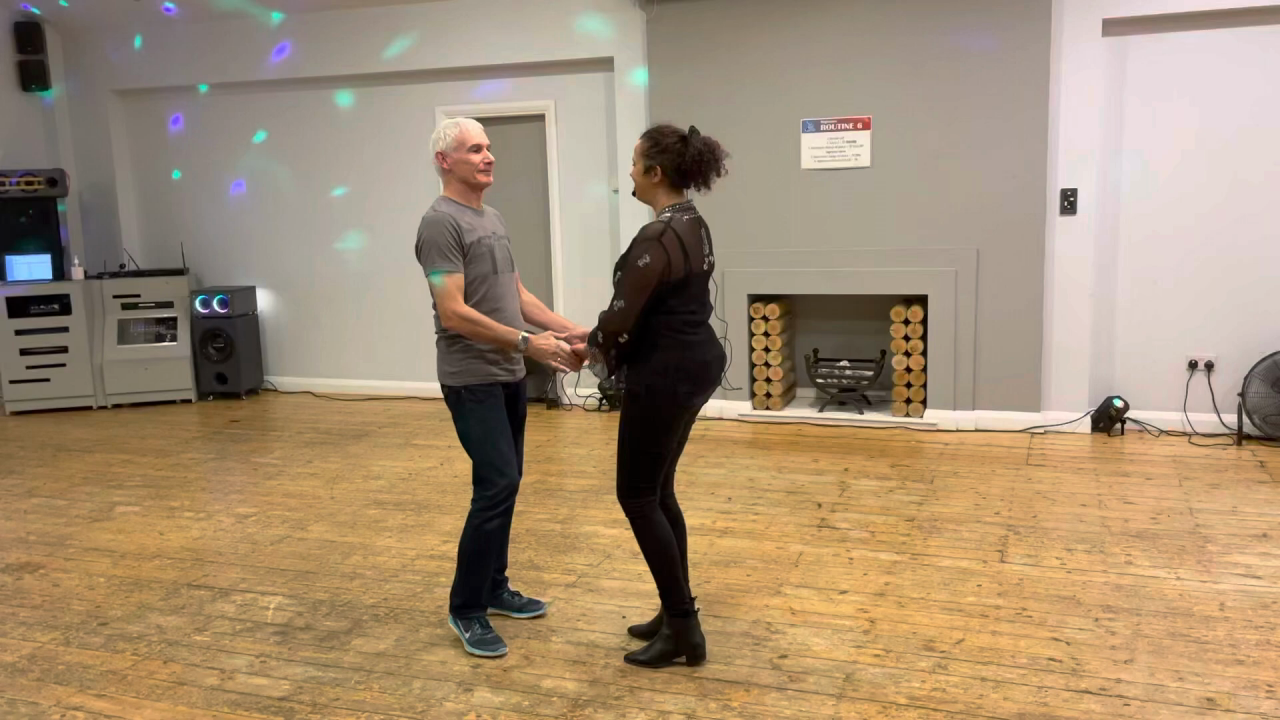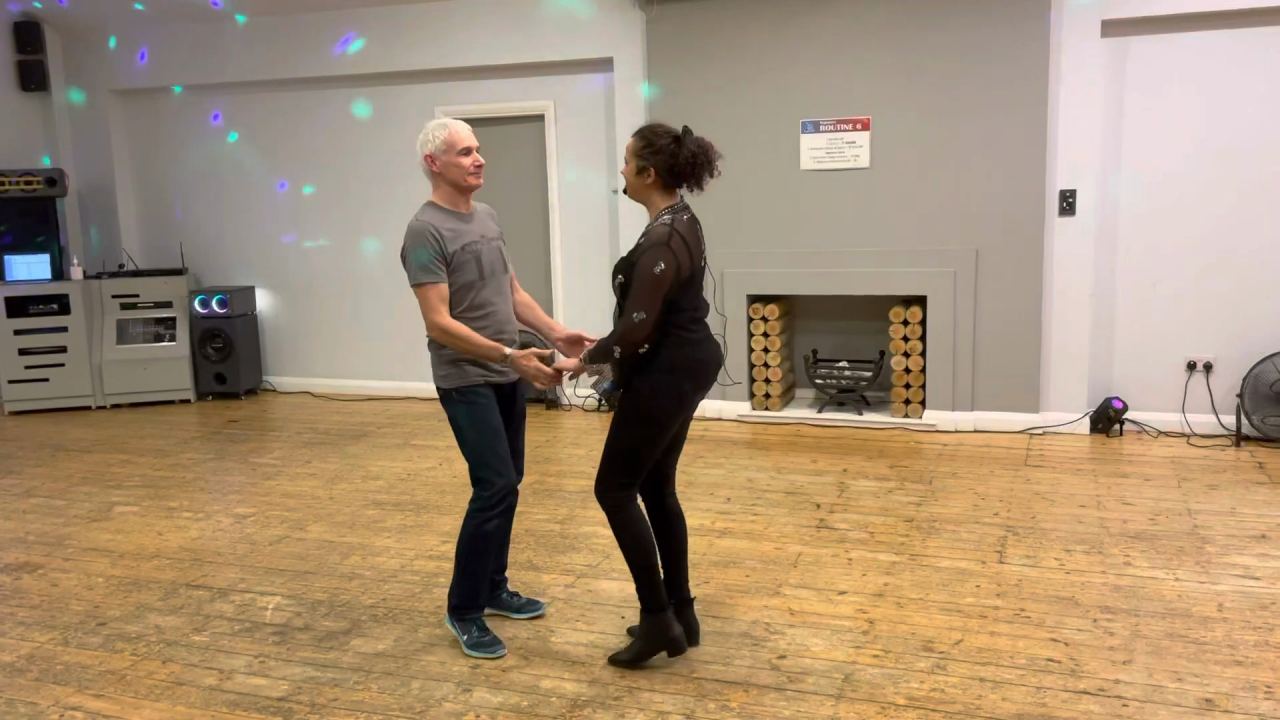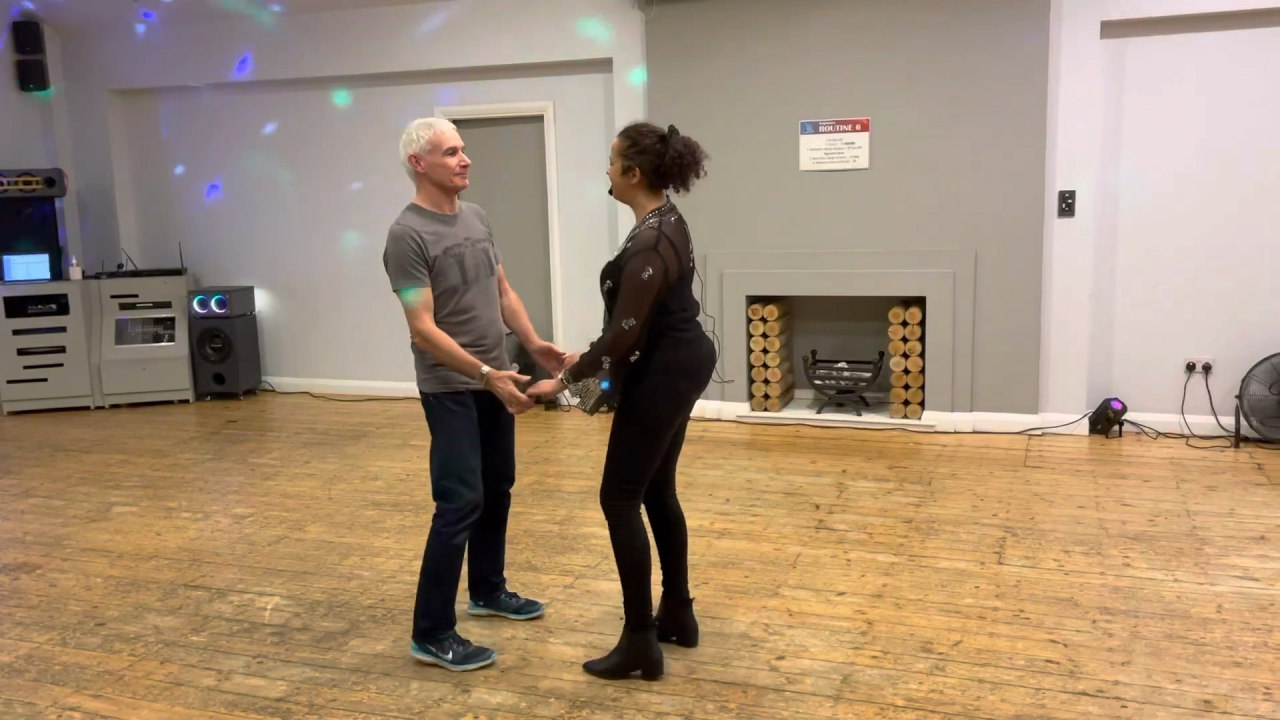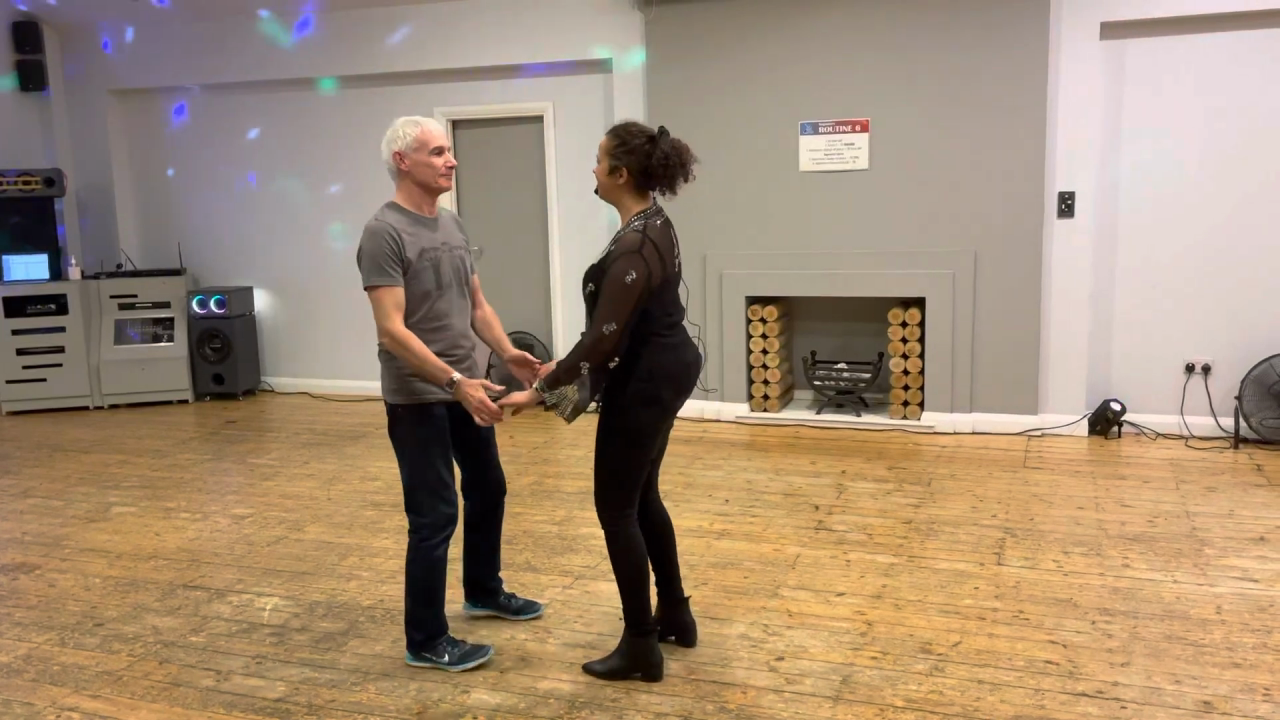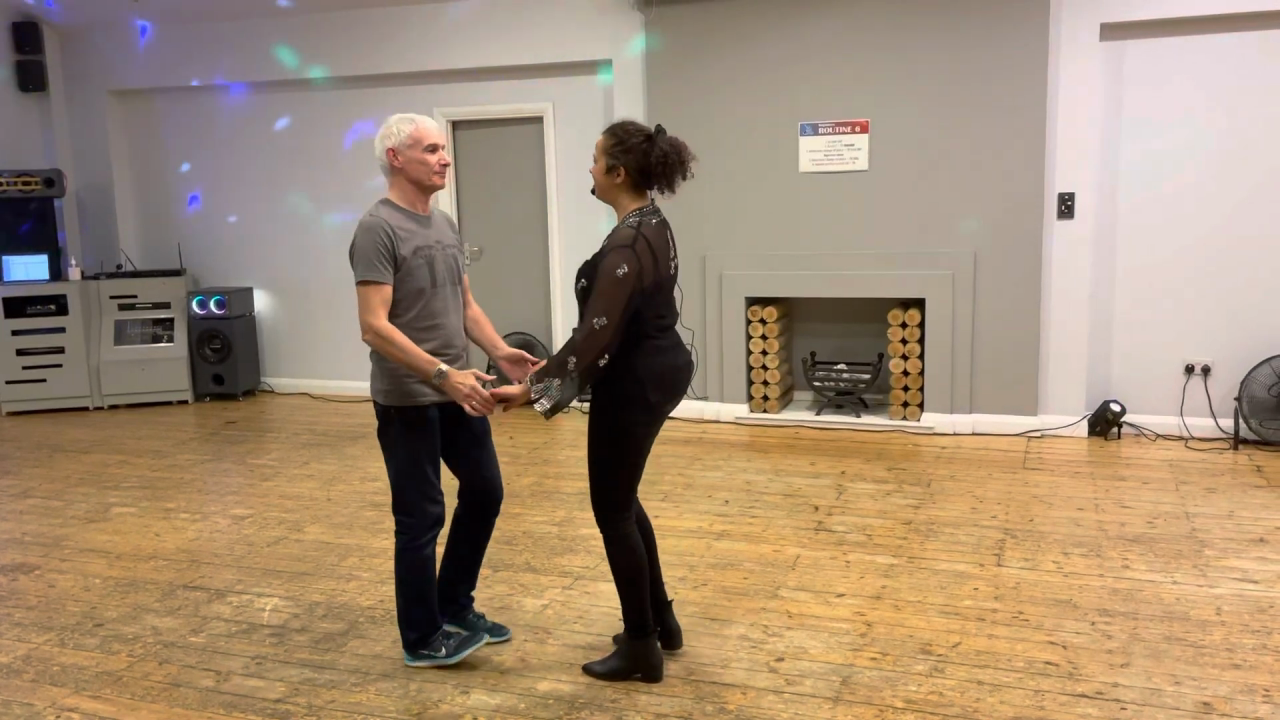
dt=0.3s
person 1, frame 1
left shoulder: (657, 236)
right shoulder: (692, 224)
left elbow: (622, 317)
left wrist: (588, 344)
right wrist: (600, 339)
left hip: (667, 375)
right hip: (696, 363)
left knee: (637, 496)
right knee: (656, 490)
left ankle: (682, 628)
right ankle: (677, 614)
person 1, frame 2
left shoulder: (661, 239)
right shoulder: (682, 222)
left elbow: (637, 328)
left wrist: (584, 361)
right wrist: (598, 348)
left hip: (667, 373)
right hip: (688, 363)
left knee: (615, 488)
right knee: (657, 487)
left ankle: (659, 620)
right ankle: (679, 614)
person 1, frame 3
left shoulder: (648, 243)
right shoulder: (666, 221)
left elbow: (625, 335)
left wrist: (564, 380)
right wrist: (586, 359)
left hip: (661, 376)
right hip: (682, 364)
left knee: (620, 499)
right knee: (657, 491)
left ankle: (640, 643)
right ankle: (677, 616)
person 1, frame 4
left shoulder: (632, 246)
right shoulder: (653, 224)
left elbow: (604, 339)
left wrist: (539, 392)
right wrist: (564, 367)
left hip: (644, 382)
right hip: (668, 368)
left knee: (616, 508)
right knee: (641, 495)
left ankle: (640, 647)
right ankle: (674, 614)
person 1, frame 5
left shoulder: (626, 242)
right shoulder: (653, 226)
left elbow: (597, 334)
left wrist: (533, 387)
right wrist: (554, 366)
left hip: (635, 385)
right hip: (661, 371)
left knee: (612, 510)
right knee: (622, 499)
left ankle: (641, 649)
right ankle: (660, 622)
person 2, frame 1
left shoulder: (492, 218)
right shoulder: (441, 222)
right elbow: (453, 313)
left wrist: (566, 328)
right wrist: (527, 343)
left hip: (508, 372)
right hip: (472, 378)
left knee: (505, 481)
right knee: (497, 484)
left ankle: (493, 587)
right ankle: (467, 609)
person 2, frame 2
left shoulder: (487, 218)
right shoulder: (426, 231)
right elbow: (439, 323)
left wrist: (556, 332)
right wrist: (511, 357)
left hip: (505, 374)
right hip: (466, 379)
left knee: (508, 482)
right knee: (495, 484)
left ankle: (492, 587)
right ankle: (465, 610)
person 2, frame 3
left shoulder: (476, 217)
right shoulder: (408, 235)
left elbow: (502, 292)
right elbow: (423, 329)
left wrist: (534, 343)
right wrist: (486, 375)
left hip: (492, 379)
right hip: (450, 386)
left knee: (497, 487)
right knee: (461, 500)
left ankle: (488, 590)
right ankle: (432, 633)
person 2, frame 4
left shoulder: (452, 225)
right shoulder: (384, 233)
left elbow: (476, 304)
right elbow: (391, 330)
left wrist: (506, 351)
right wrist: (455, 382)
left hip: (463, 388)
right hip: (417, 396)
left knee: (487, 489)
right knee: (435, 513)
left ankle: (483, 591)
right ankle: (426, 640)
person 2, frame 5
left shoulder: (445, 225)
right shoulder: (378, 229)
right elbow: (374, 326)
left wrist: (501, 351)
right wrist: (442, 375)
left hip: (454, 390)
right hip: (407, 398)
left knee: (485, 493)
right knee: (421, 514)
left ankle: (454, 609)
right ankle: (421, 639)
